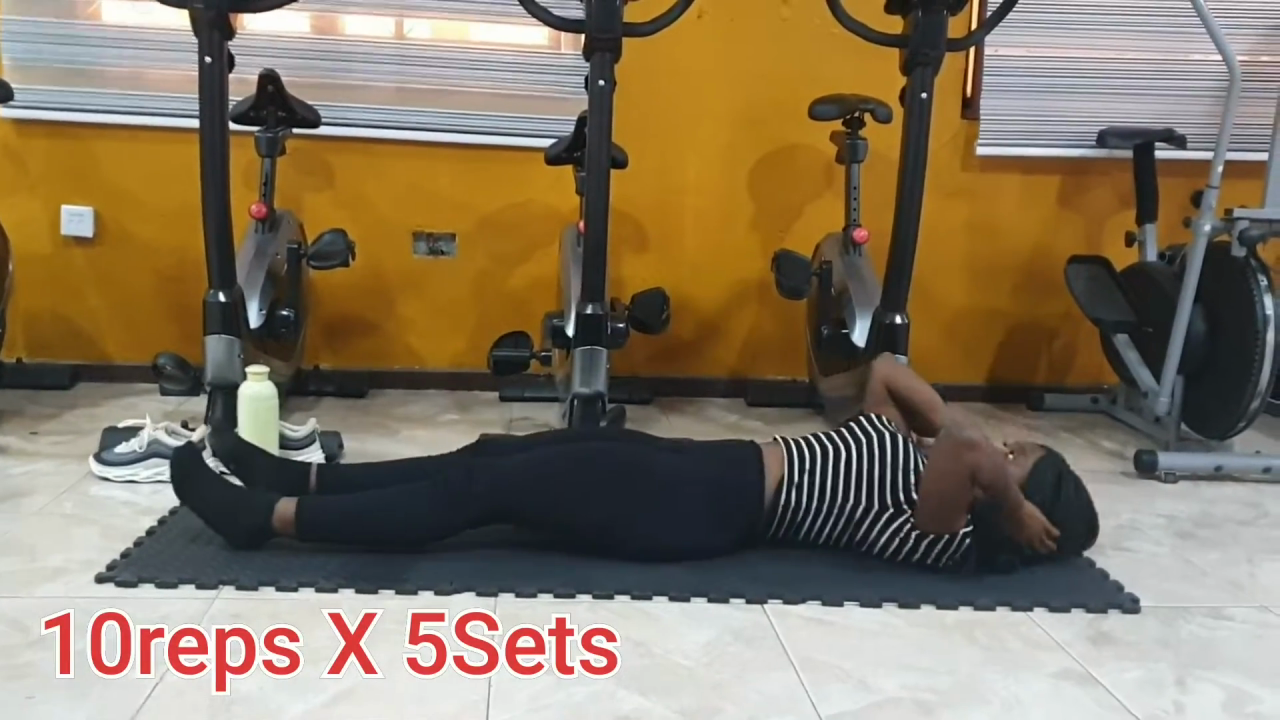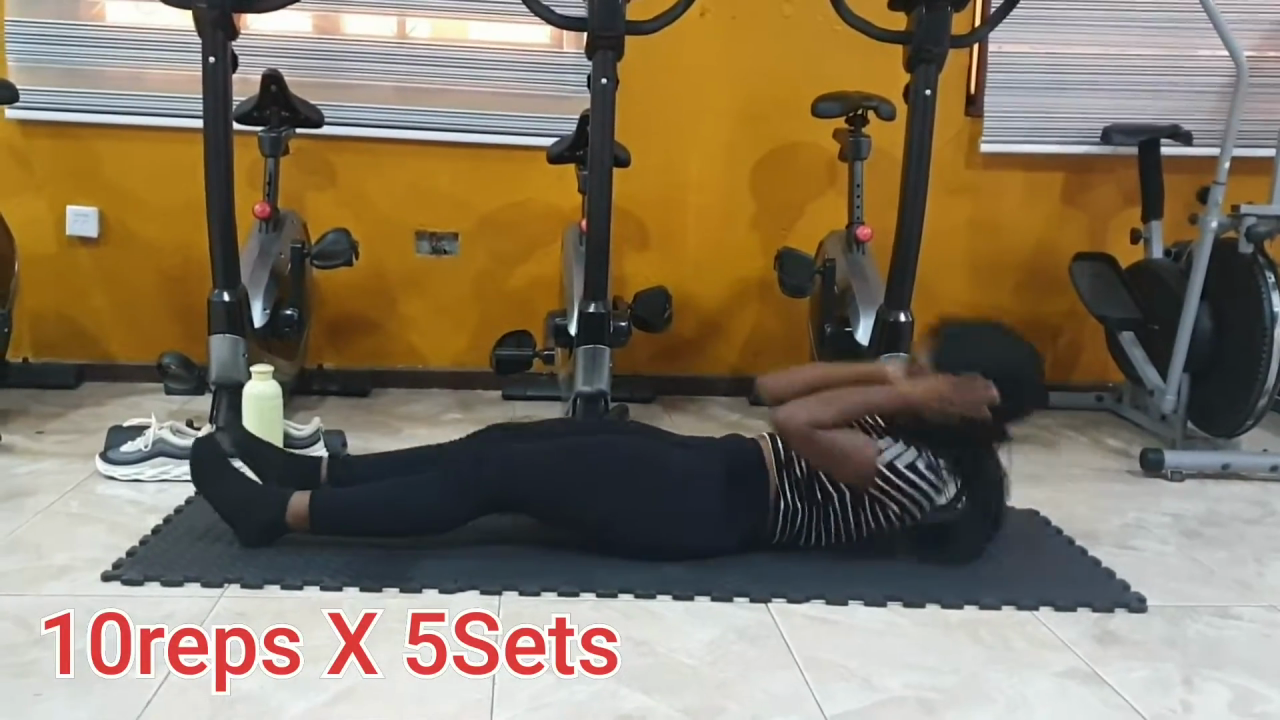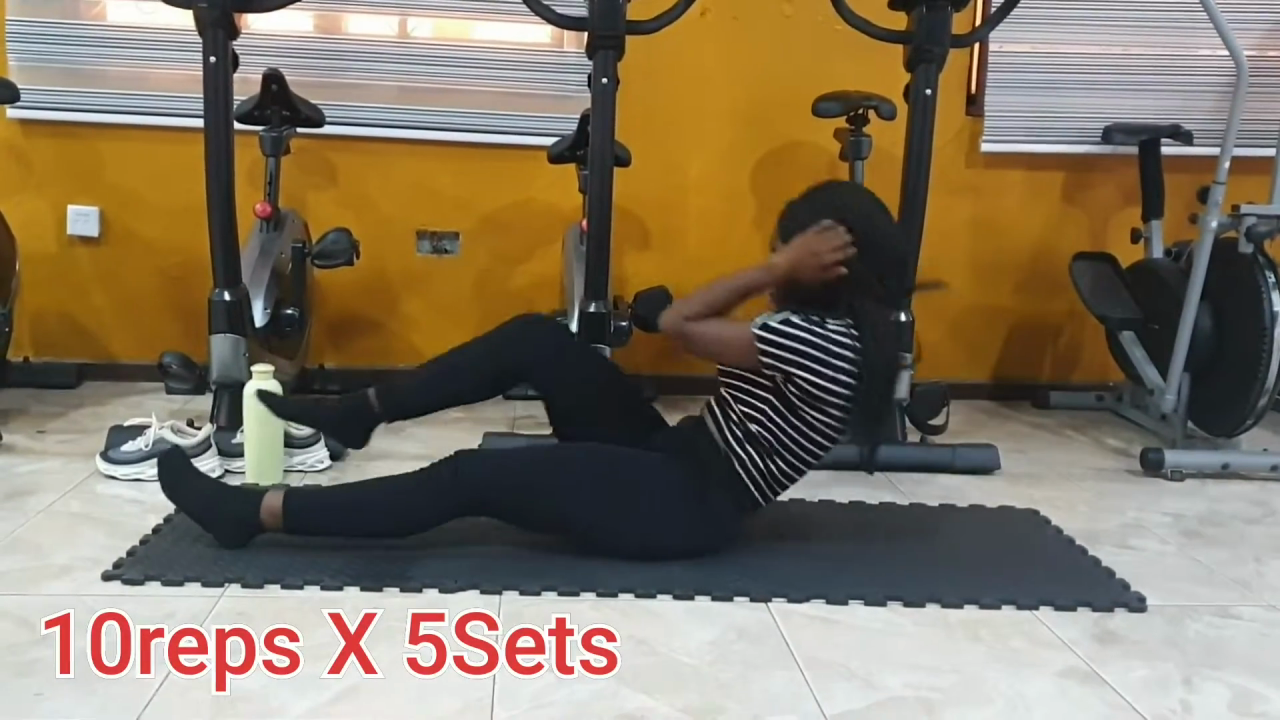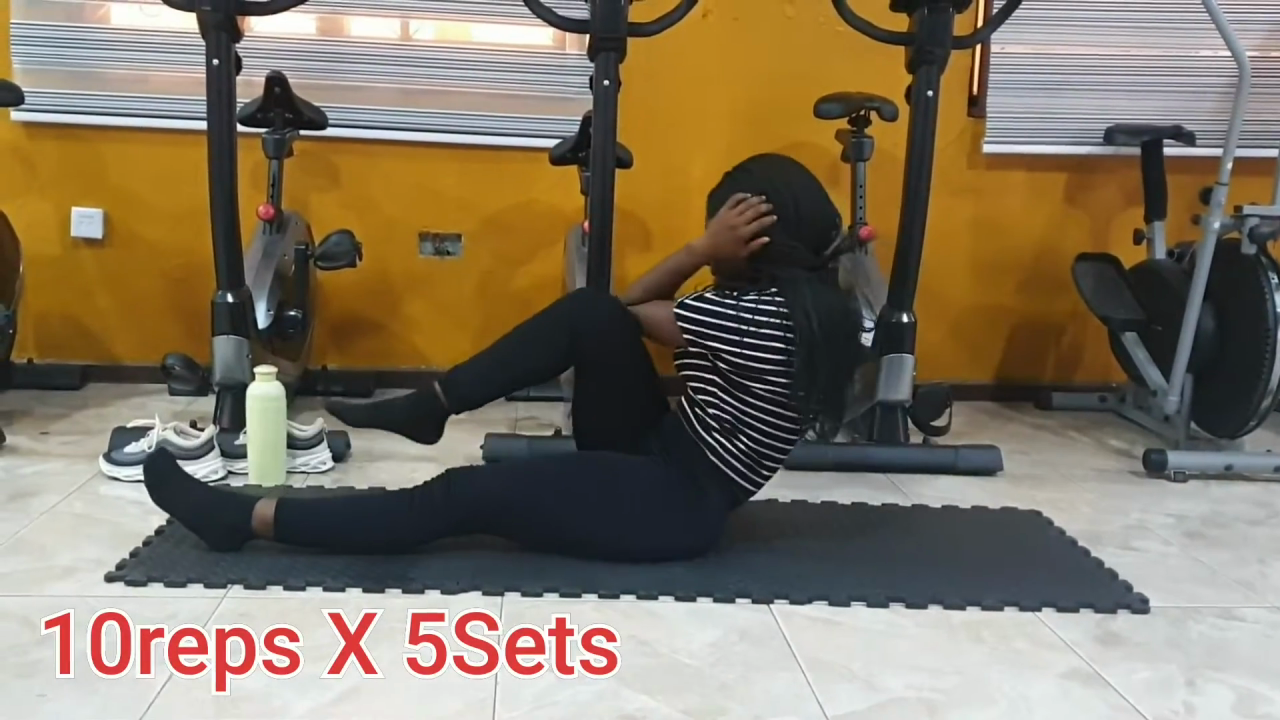
dt=0.4s
person 1, frame 1
left shoulder: (943, 530)
right shoulder: (909, 458)
left elbow: (962, 448)
right elbow: (886, 368)
left wrist: (1012, 505)
right wrist: (962, 428)
left hip: (698, 510)
right hip: (699, 466)
left knee: (482, 490)
right knee: (491, 455)
left ankle: (267, 518)
right ankle: (301, 477)
person 1, frame 2
left shoulder: (925, 476)
right shoulder: (912, 429)
left elbow: (797, 425)
right elbow: (773, 388)
left wrist: (901, 396)
right wrist: (888, 380)
left hip: (713, 510)
right hip: (710, 472)
left knee: (495, 477)
right knee: (500, 443)
left ankle: (284, 511)
right ankle: (311, 472)
person 1, frame 3
left shoulder: (824, 342)
right shoulder: (831, 322)
left elbow: (681, 326)
right elbow: (702, 320)
left wrist: (777, 271)
right wrist: (777, 276)
left hip: (687, 506)
right hip: (670, 461)
left knee: (466, 478)
right knee: (538, 339)
left ankle: (253, 510)
right ankle: (361, 408)
person 1, frame 4
left shoulder: (758, 315)
right shoulder: (804, 303)
left elbow: (635, 308)
left wrist: (707, 247)
right wrist: (714, 253)
left hip: (674, 507)
right hip: (658, 460)
left knee: (461, 498)
right knee: (584, 313)
left ankle: (244, 518)
right ankle: (425, 408)
